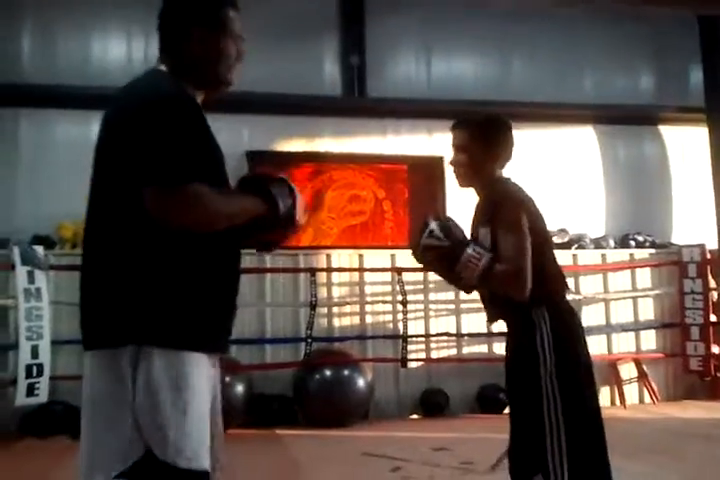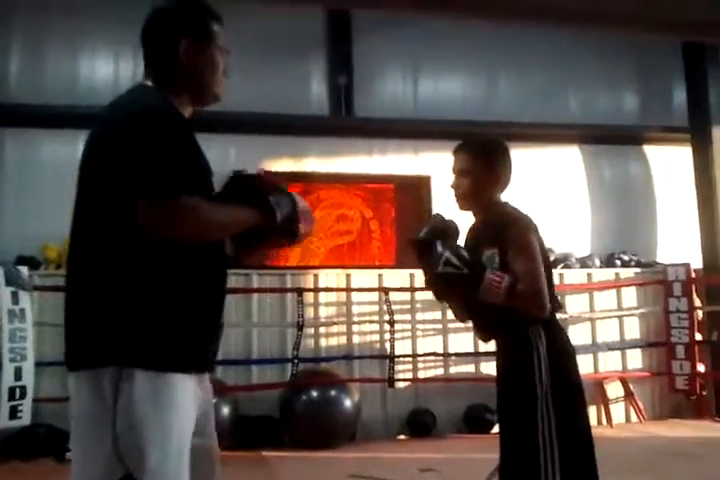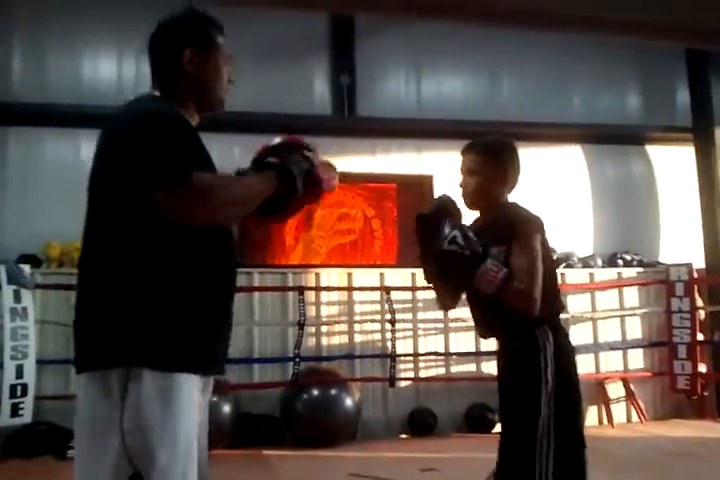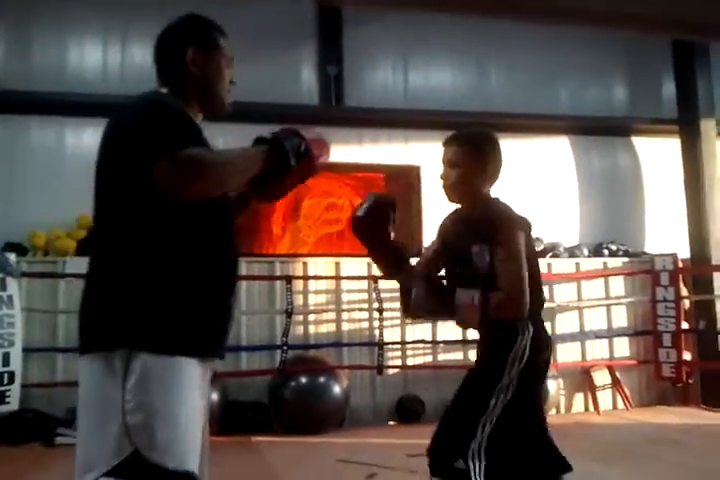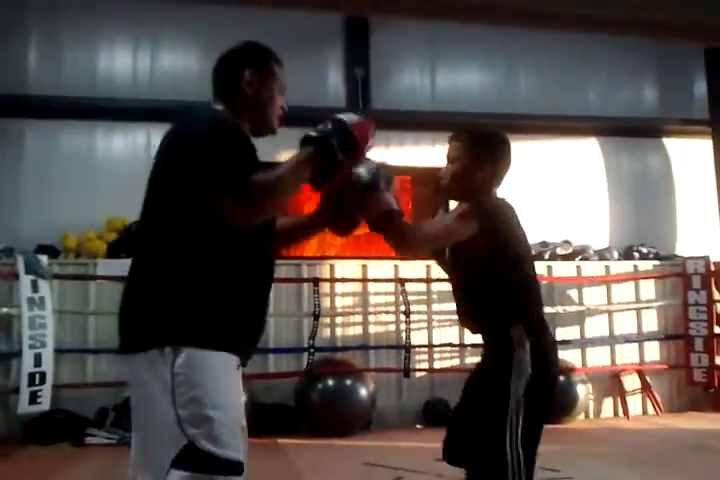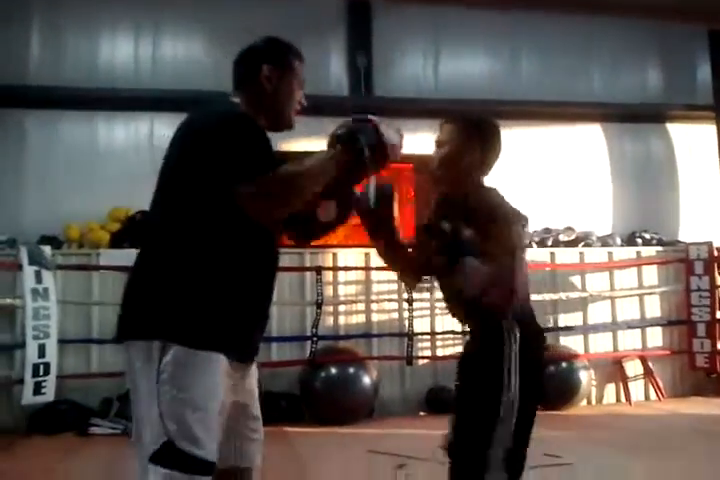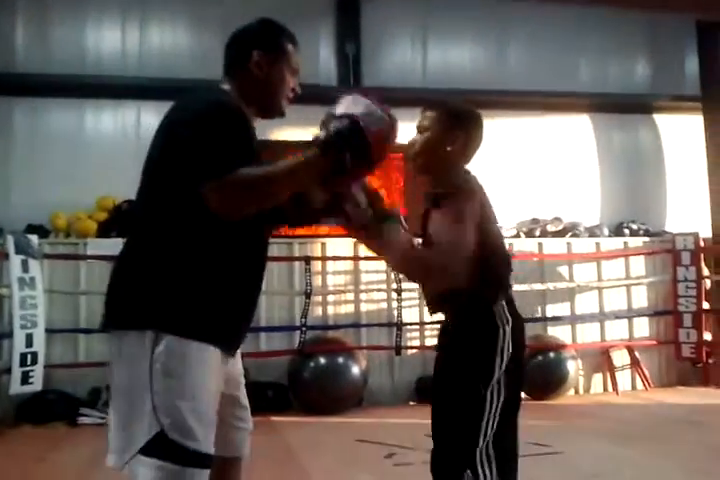
dt=0.2s
person 1, frame 1
left shoulder: (172, 107)
right shoulder: (158, 103)
right elbow: (174, 206)
left wrist: (249, 205)
right wrist: (267, 202)
left hip: (179, 329)
right hip: (149, 331)
person 1, frame 2
left shoulder: (160, 122)
right shoulder: (144, 118)
right elbow: (167, 218)
left wrist: (241, 214)
right wrist: (262, 213)
left hip: (171, 349)
right hip: (135, 351)
person 1, frame 3
left shoulder: (169, 129)
right shoulder: (149, 122)
right elbow: (187, 202)
left wrist: (264, 185)
right wrist: (279, 178)
left hip: (177, 351)
right hip: (140, 353)
person 1, frame 4
left shoulder: (172, 125)
right shoulder: (152, 115)
left elbow: (201, 209)
right elbow: (188, 178)
left wrist: (265, 179)
right wrist: (270, 151)
left hip: (174, 335)
right hip: (143, 336)
person 1, frame 5
left shoulder: (224, 142)
right shoulder: (211, 133)
left elbow: (262, 235)
right elbow: (244, 209)
left wrist: (320, 218)
right wrist: (315, 154)
left hip: (211, 336)
right hip: (181, 335)
person 1, frame 6
left shoulder: (241, 135)
right shoulder: (225, 125)
left elbow: (266, 222)
right elbow: (264, 201)
left wrist: (338, 192)
right wrist: (343, 153)
left hip: (222, 331)
right hip: (181, 330)
person 1, frame 7
left shoulder: (229, 124)
right shoulder: (210, 116)
left elbow: (246, 212)
right elbow: (230, 198)
left wrist: (309, 198)
right wrist: (323, 154)
left hip: (207, 321)
right hip: (168, 320)
person 2, frame 1
left shoulder: (510, 203)
right shoulder: (487, 206)
left elbow: (518, 284)
left wrist: (458, 255)
right wrist: (449, 259)
left hip: (543, 329)
right hip: (525, 330)
person 2, frame 2
left shoulder: (515, 226)
right shoulder: (476, 234)
left elbow: (538, 303)
right elbow: (465, 312)
left wrist: (478, 277)
right wrist: (442, 272)
left hip: (538, 350)
right hip: (513, 352)
person 2, frame 3
left shoulder: (523, 226)
right shoulder: (476, 232)
left elbow: (529, 302)
right elbow: (448, 299)
left wrist: (475, 265)
right wrist: (434, 250)
left hip: (539, 350)
right hip: (513, 351)
person 2, frame 4
left shoulder: (506, 224)
right shoulder: (455, 223)
left elbow: (517, 304)
right elbow: (419, 276)
left wrist: (449, 301)
left hip: (516, 343)
right hip: (498, 342)
person 2, frame 5
left shoulder: (487, 215)
right shoulder: (476, 214)
left elbow: (416, 242)
left wrist: (377, 197)
left hip: (520, 350)
right hip: (502, 347)
right knee: (469, 449)
person 2, frame 6
left shoulder: (498, 215)
right shoulder: (446, 205)
left elbow: (512, 297)
right elbow: (407, 267)
left wrist: (457, 262)
right wrist: (383, 228)
left hip: (507, 341)
right hip: (485, 339)
person 2, frame 7
left shoulder: (464, 196)
right shoulder: (439, 196)
left elbow: (445, 271)
right elbow: (436, 270)
left wrist: (383, 227)
right wrist: (375, 219)
left hip: (491, 330)
right hip: (460, 330)
